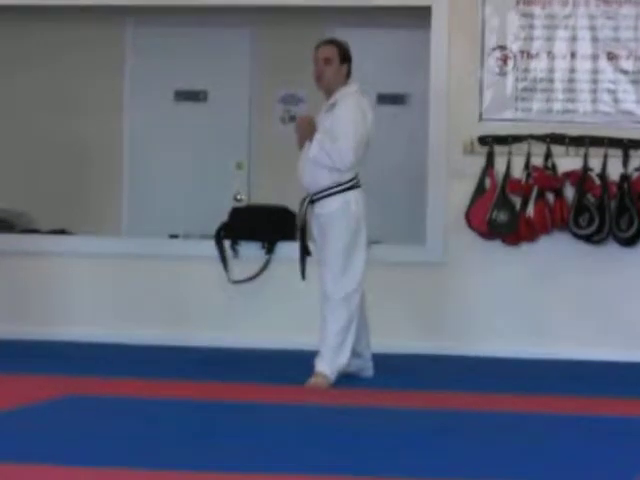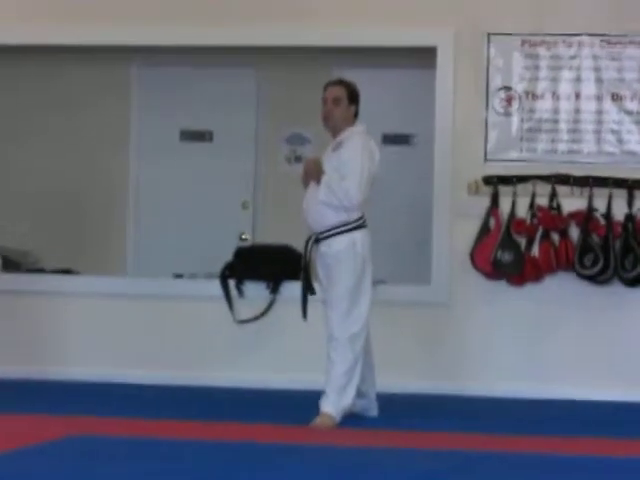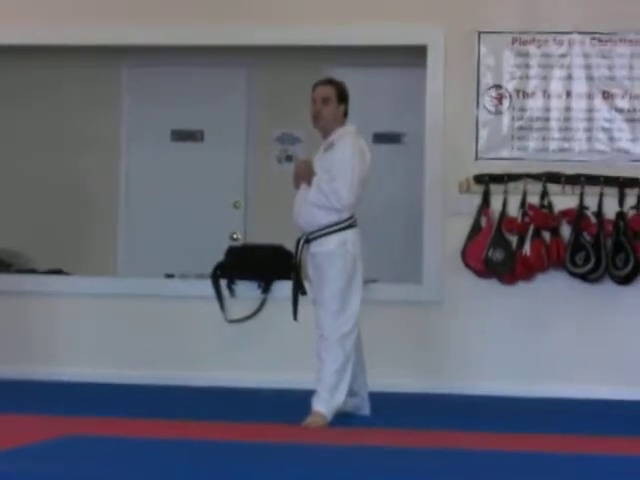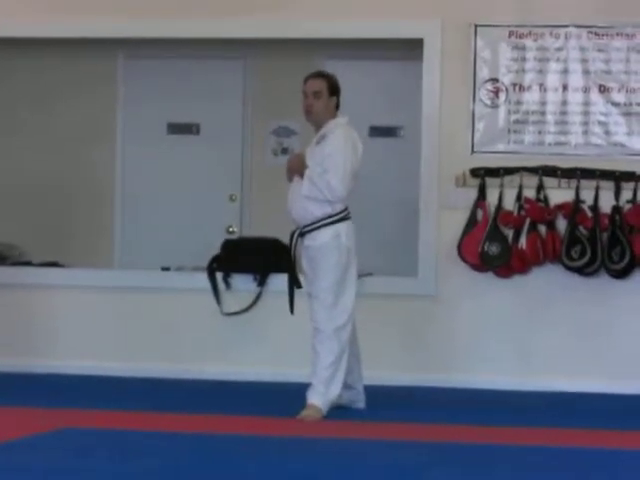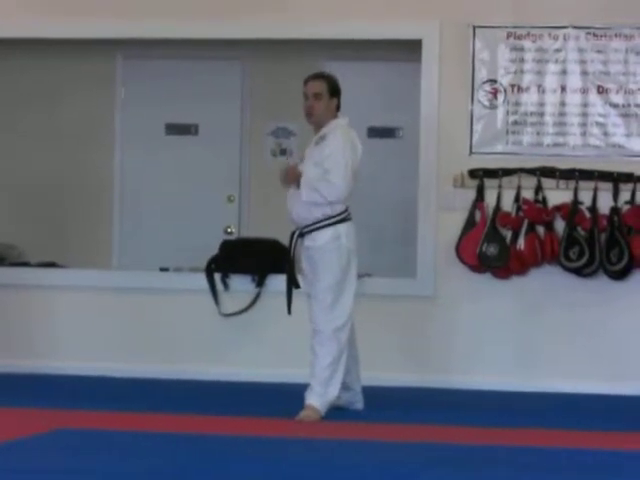
dt=1s
person 1, frame 1
left shoulder: (351, 104)
right shoulder: (333, 106)
left elbow: (344, 157)
left wrist: (312, 136)
right wrist: (308, 139)
left hip: (340, 204)
right hip: (326, 204)
left knee: (338, 286)
right knee: (347, 284)
left ankle: (328, 366)
right ankle: (358, 360)
person 1, frame 2
left shoulder: (358, 144)
right shoulder: (338, 146)
left elbow: (351, 196)
left wrist: (319, 176)
right wrist: (312, 180)
left hip: (345, 244)
right hip: (330, 244)
left knee: (344, 326)
right knee: (352, 324)
left ankle: (333, 406)
right ankle: (362, 400)
person 1, frame 3
left shoulder: (348, 145)
right shoulder: (329, 147)
left elbow: (343, 197)
left wrist: (310, 178)
right wrist: (304, 180)
left hip: (336, 244)
right hip: (322, 244)
left knee: (334, 326)
right knee: (343, 324)
left ankle: (325, 406)
right ankle: (354, 399)
person 1, frame 4
left shoulder: (340, 136)
right shoulder: (321, 139)
left elbow: (336, 189)
left wrist: (303, 171)
right wrist: (297, 173)
left hip: (330, 236)
right hip: (315, 236)
left knee: (329, 319)
right knee: (338, 317)
left ankle: (320, 398)
right ankle: (350, 392)
person 1, frame 5
left shoulder: (340, 137)
right shoulder: (321, 140)
left elbow: (337, 188)
left wrist: (300, 179)
right wrist: (297, 179)
left hip: (331, 237)
right hip: (315, 238)
left knee: (328, 320)
right knee: (337, 318)
left ankle: (319, 399)
right ankle: (348, 393)
